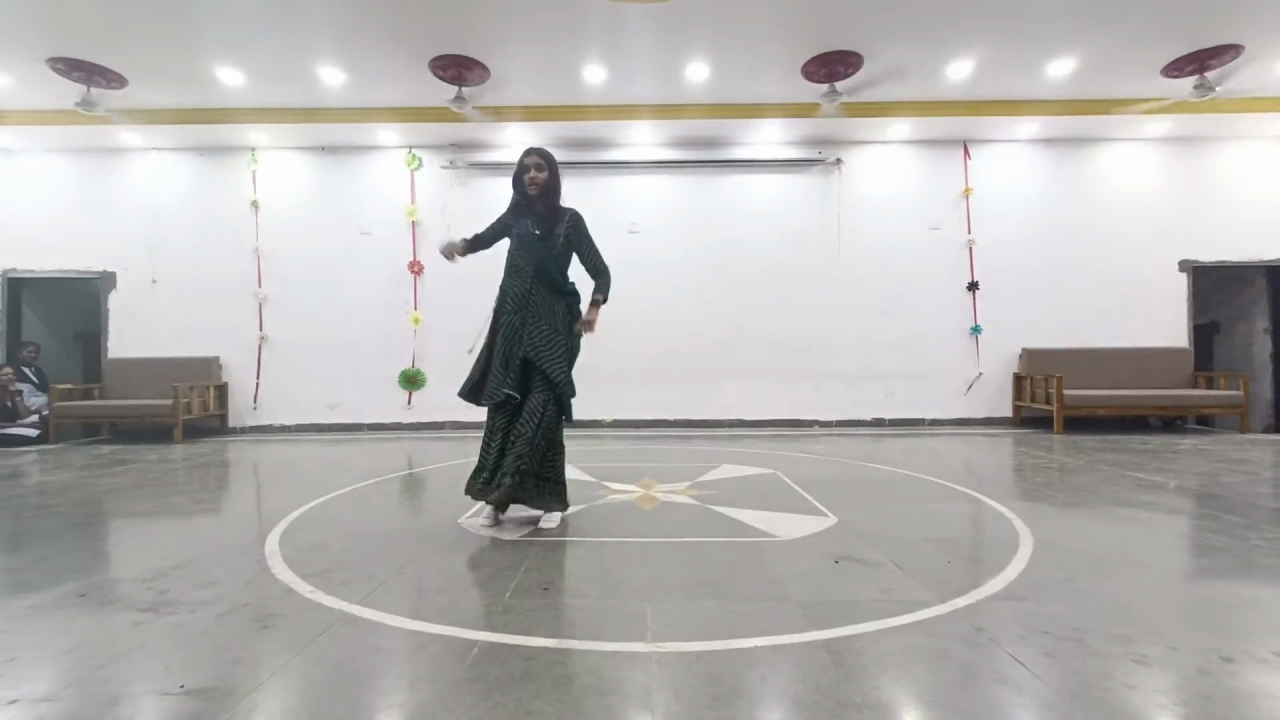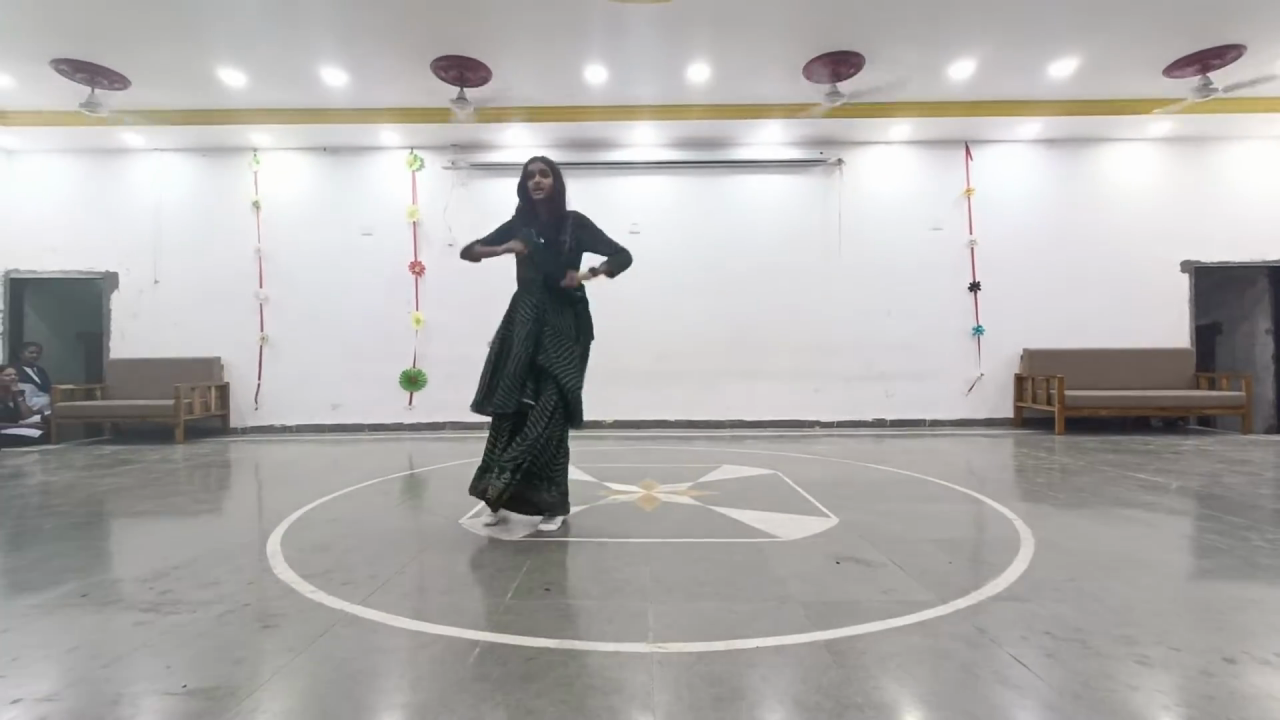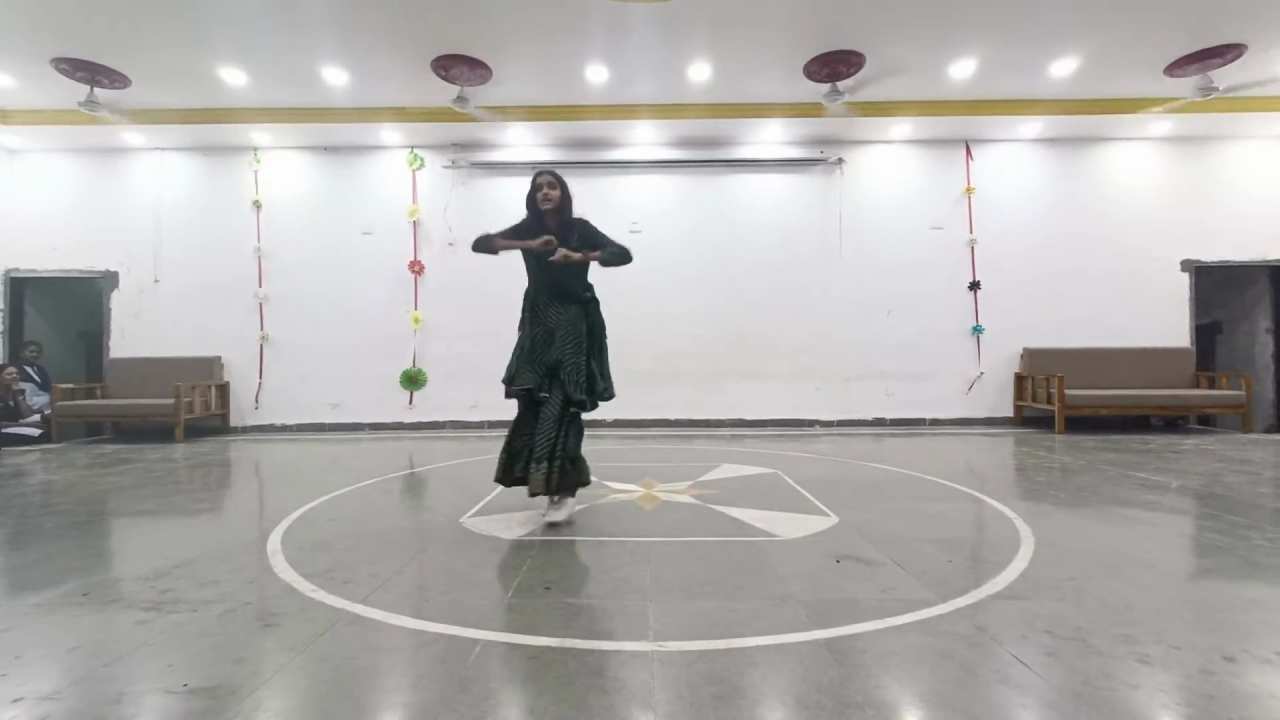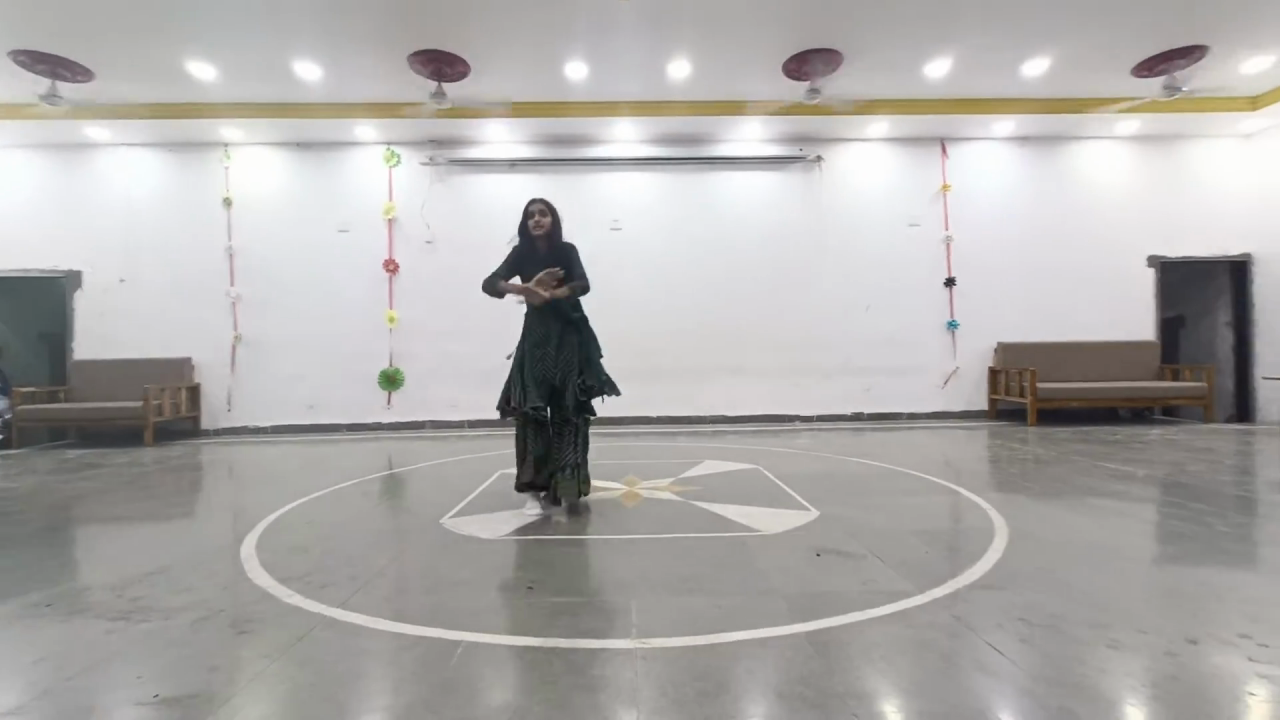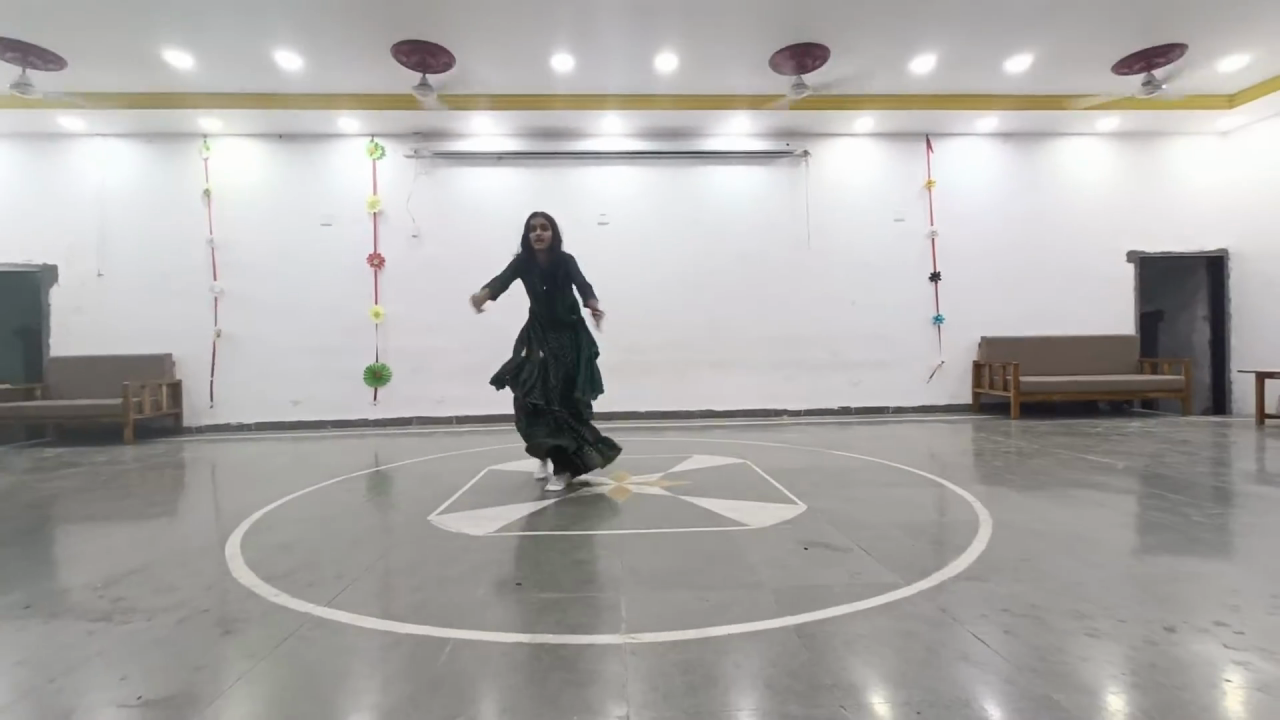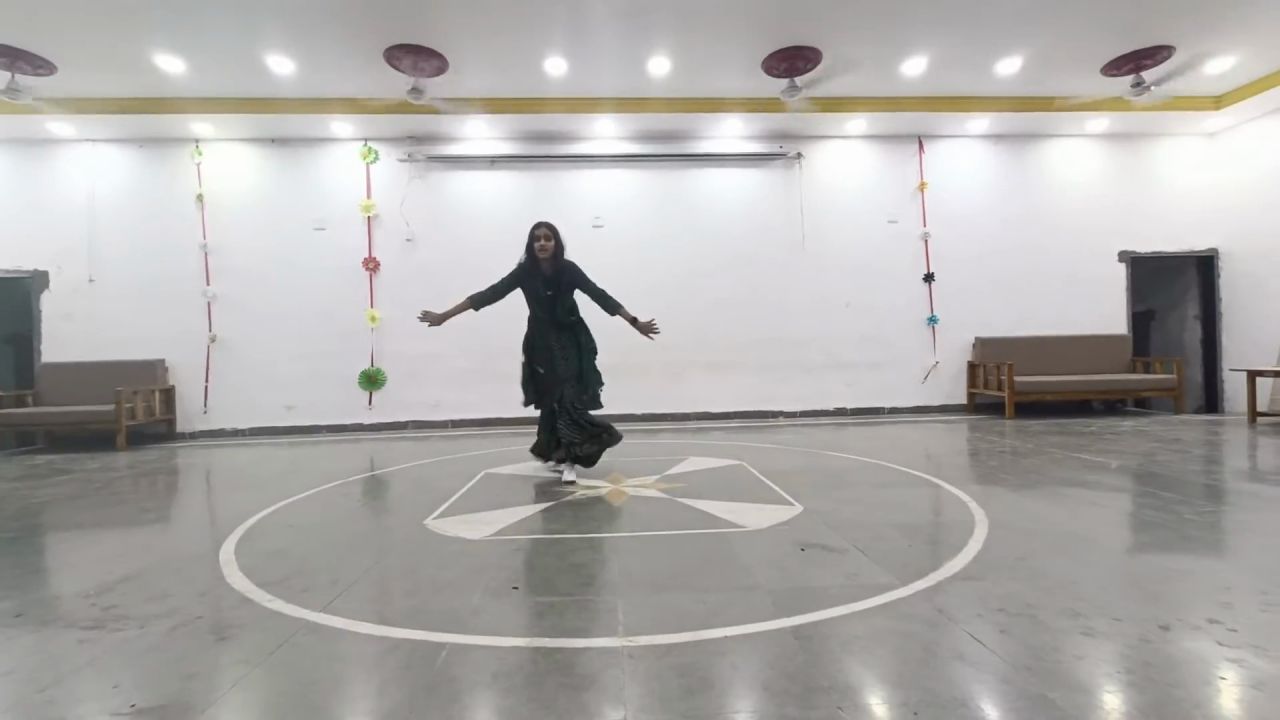
dt=0.2s
person 1, frame 1
left shoulder: (568, 219)
right shoulder: (514, 217)
left elbow: (599, 271)
right elbow: (478, 241)
left wrist: (594, 308)
right wrist: (456, 247)
left hip: (553, 321)
right hip: (512, 317)
left knee: (543, 405)
right knee: (503, 403)
left ankle: (550, 499)
right ankle: (496, 495)
person 1, frame 2
left shoulder: (574, 223)
right shoulder: (518, 224)
left elbow: (622, 256)
right elbow: (468, 251)
left wrist: (591, 272)
right wrist: (501, 248)
left hip: (564, 325)
right hip: (524, 322)
left knee: (552, 409)
right knee: (511, 407)
left ankle: (550, 502)
right ankle: (499, 494)
person 1, frame 3
left shoulder: (579, 228)
right shoulder: (528, 229)
left elbow: (623, 255)
right elbow: (479, 244)
left wrist: (582, 256)
right wrist: (528, 245)
left hip: (575, 320)
right hip: (538, 321)
left knee: (563, 399)
right knee: (533, 397)
left ankle: (562, 487)
right ankle: (548, 482)
person 1, frame 4
left shoulder: (567, 251)
right shoulder: (520, 254)
left elbow: (582, 284)
right elbow: (490, 283)
left wrist: (549, 296)
right wrist: (522, 289)
left hip: (570, 338)
right hip: (536, 339)
left knee: (570, 412)
right knee: (528, 411)
left ankle: (570, 483)
right ankle: (535, 489)
person 1, frame 5
left shoulder: (565, 261)
right shoulder: (523, 263)
left elbow: (584, 287)
right elbow: (499, 283)
left wrist: (594, 310)
right wrist: (480, 298)
left hip: (569, 338)
right hip: (537, 337)
left knee: (562, 402)
right knee: (528, 398)
left ankle: (561, 468)
right ankle: (545, 454)
person 1, frame 6
left shoulder: (569, 270)
right shoulder: (525, 272)
left elbow: (599, 295)
right elbow: (490, 294)
left wrist: (634, 322)
right wrist: (445, 316)
left hip: (569, 341)
right hip: (540, 343)
left knee: (569, 399)
right knee: (549, 401)
left ankle: (570, 460)
right ankle: (559, 454)
